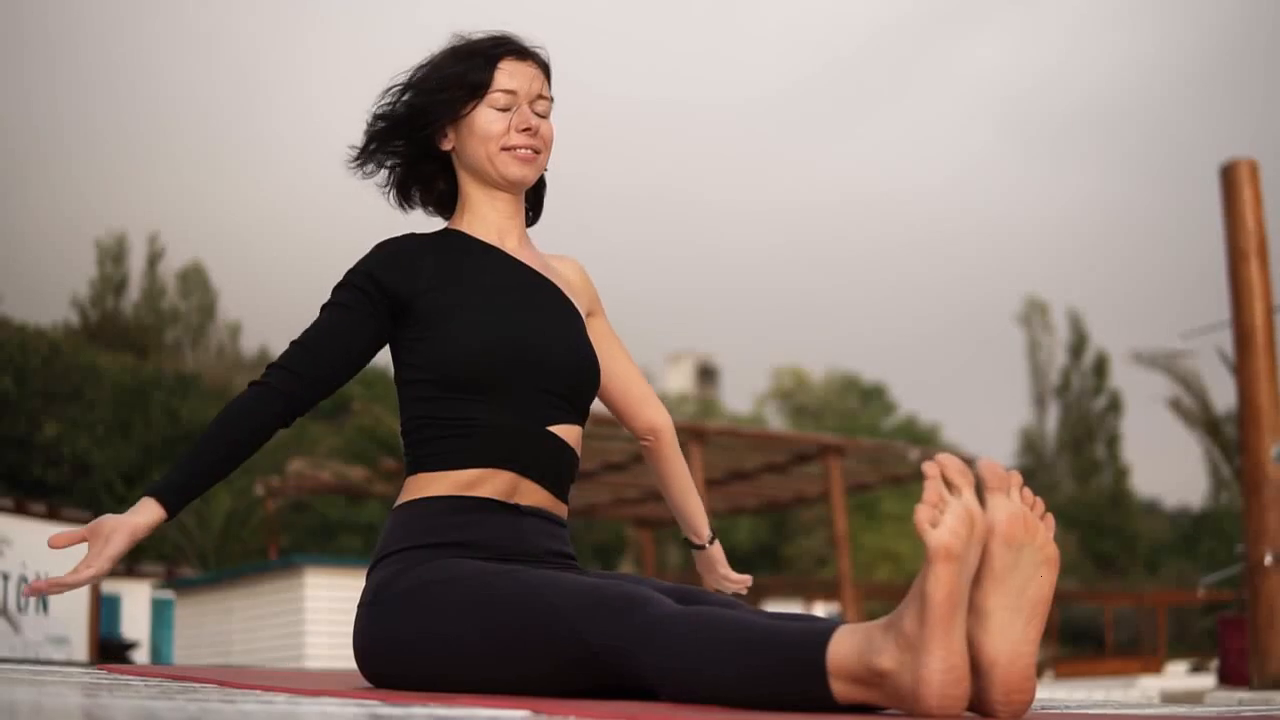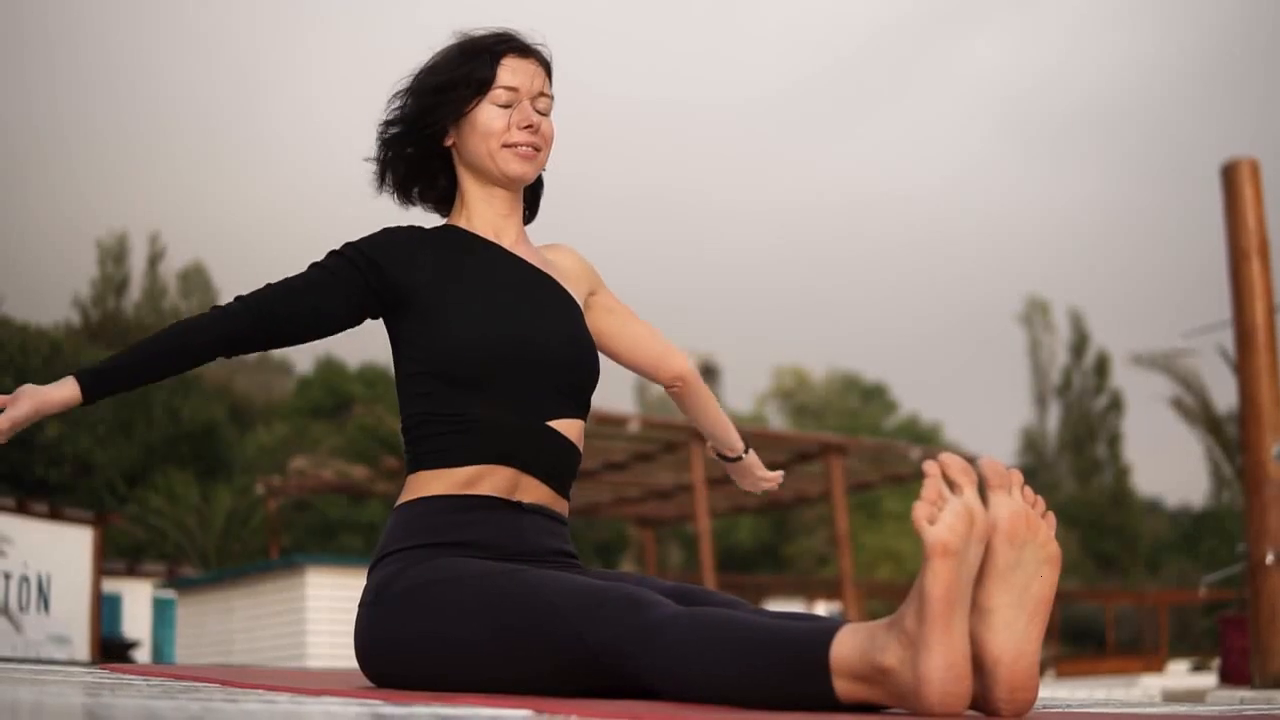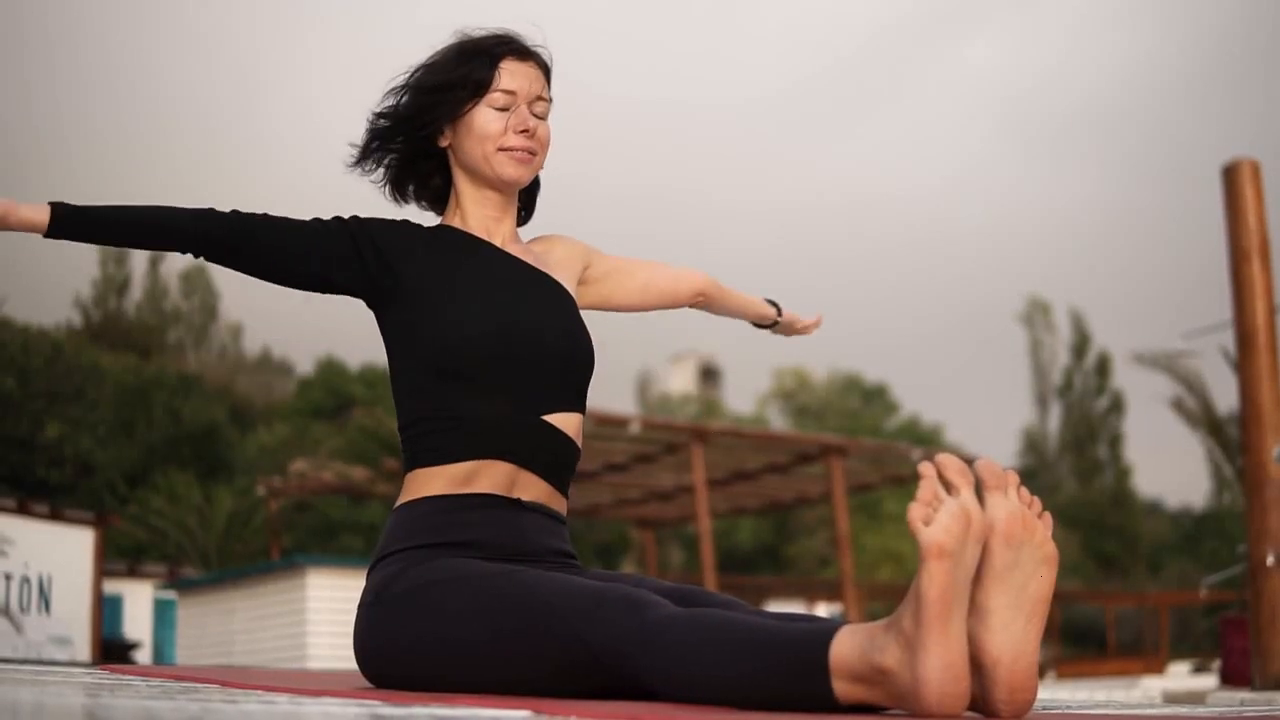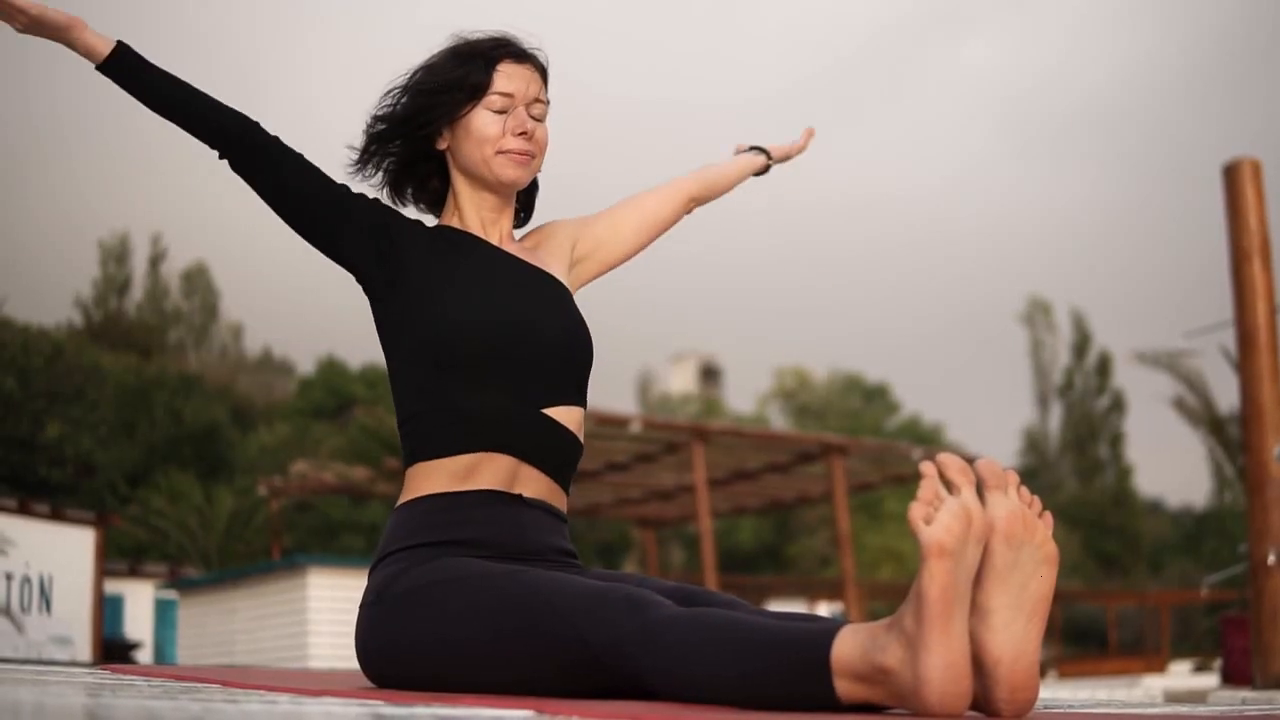
dt=0.4s
person 1, frame 1
left shoulder: (566, 281)
right shoulder: (407, 268)
left elbow: (649, 421)
right elbow: (280, 392)
left wrist: (707, 547)
right wrist: (146, 515)
left hip: (546, 568)
right hip: (433, 578)
left knee: (699, 617)
right knee: (637, 625)
person 1, frame 2
left shoulder: (567, 273)
right shoulder: (404, 260)
left elbow: (676, 371)
right elbow: (239, 327)
left wrist: (740, 457)
left hip: (546, 566)
right hip: (434, 577)
left knee: (711, 616)
right knee: (641, 623)
person 1, frame 3
left shoulder: (560, 264)
right shoulder: (394, 254)
left elbow: (692, 284)
right elbow: (223, 234)
left wrist: (771, 313)
left hip: (545, 565)
right hip: (434, 576)
left knee: (707, 614)
right knee: (641, 625)
person 1, frame 4
left shoulder: (554, 256)
right shoulder: (395, 250)
left elbow: (685, 193)
right elbow: (249, 150)
left wrist: (763, 158)
left hip: (547, 564)
right hip: (435, 576)
left knee: (714, 618)
right knee: (640, 627)
